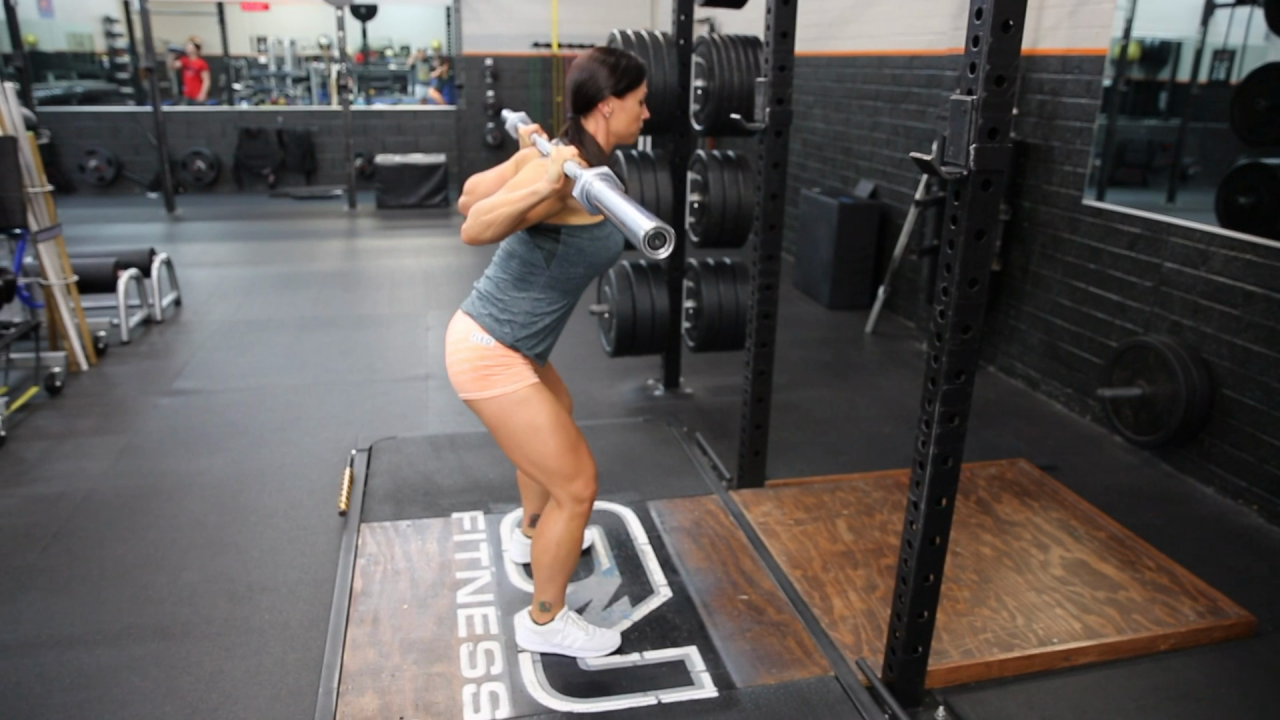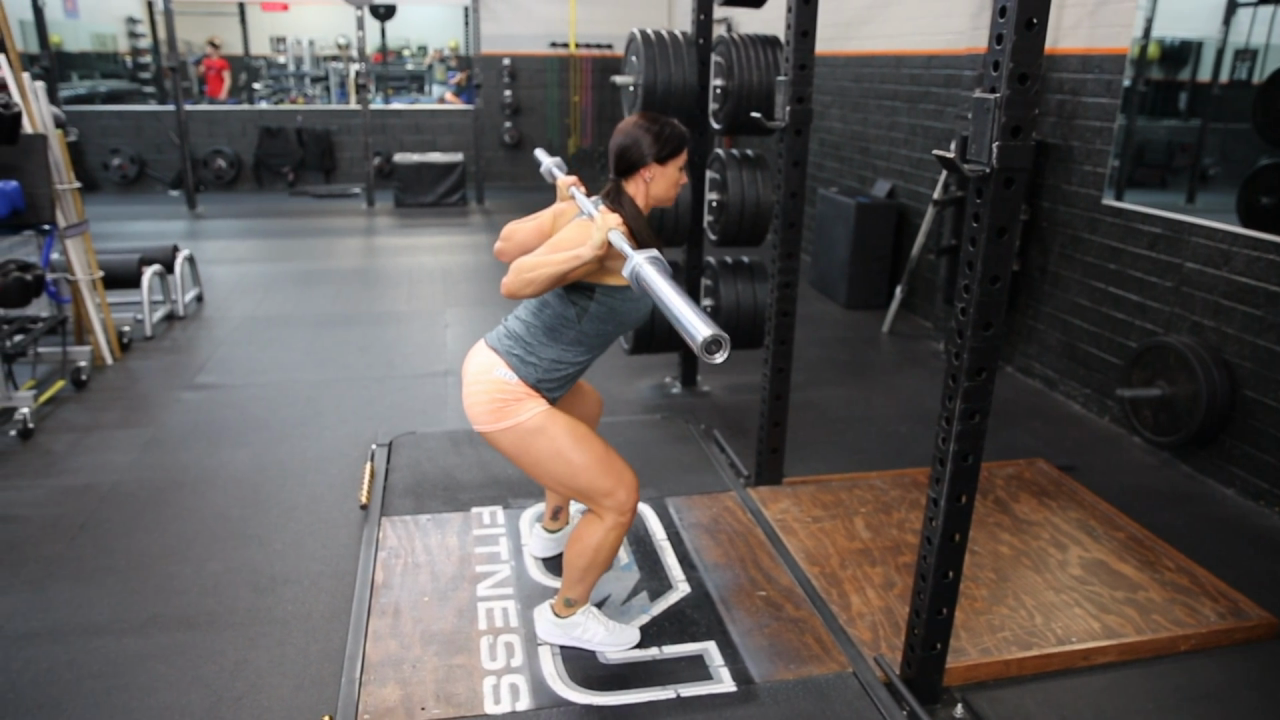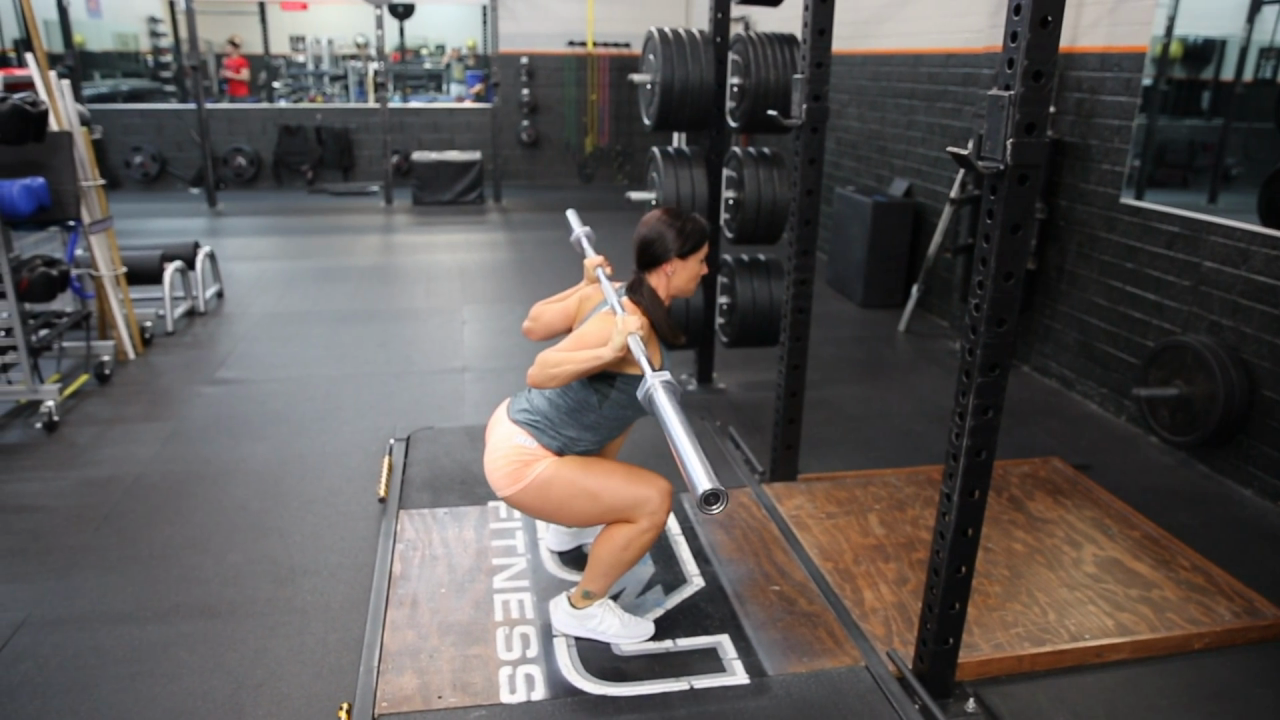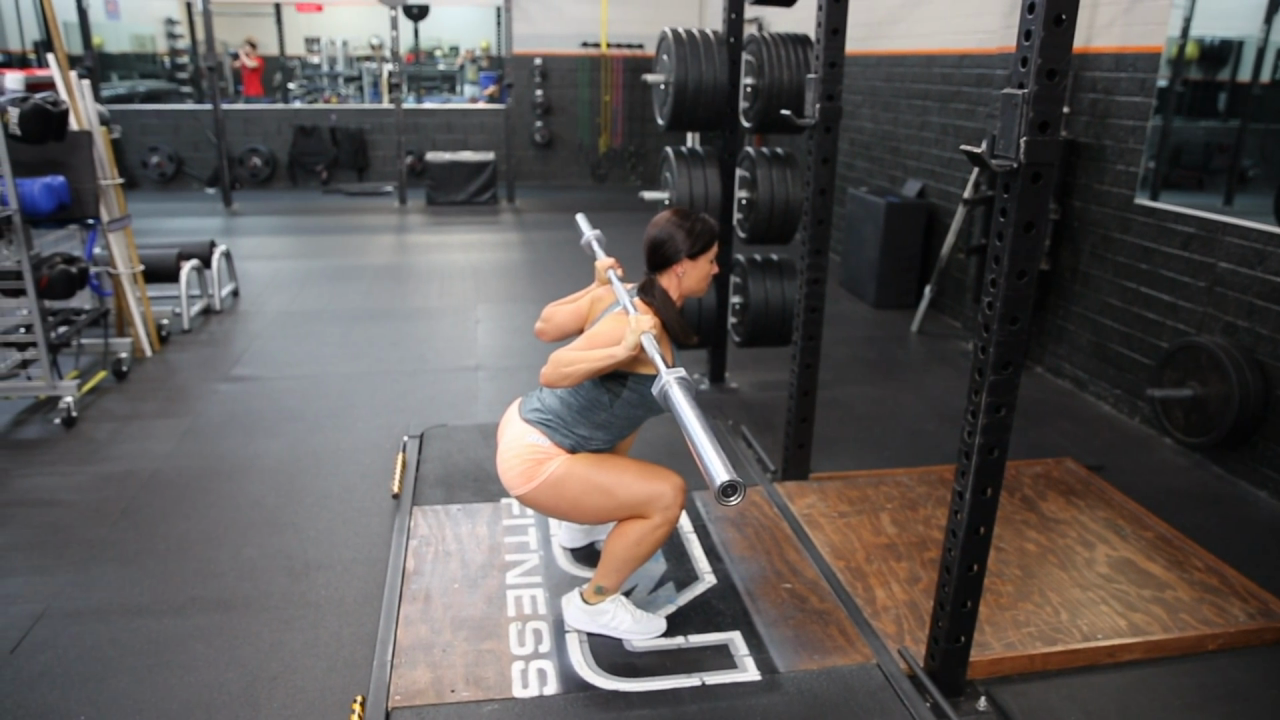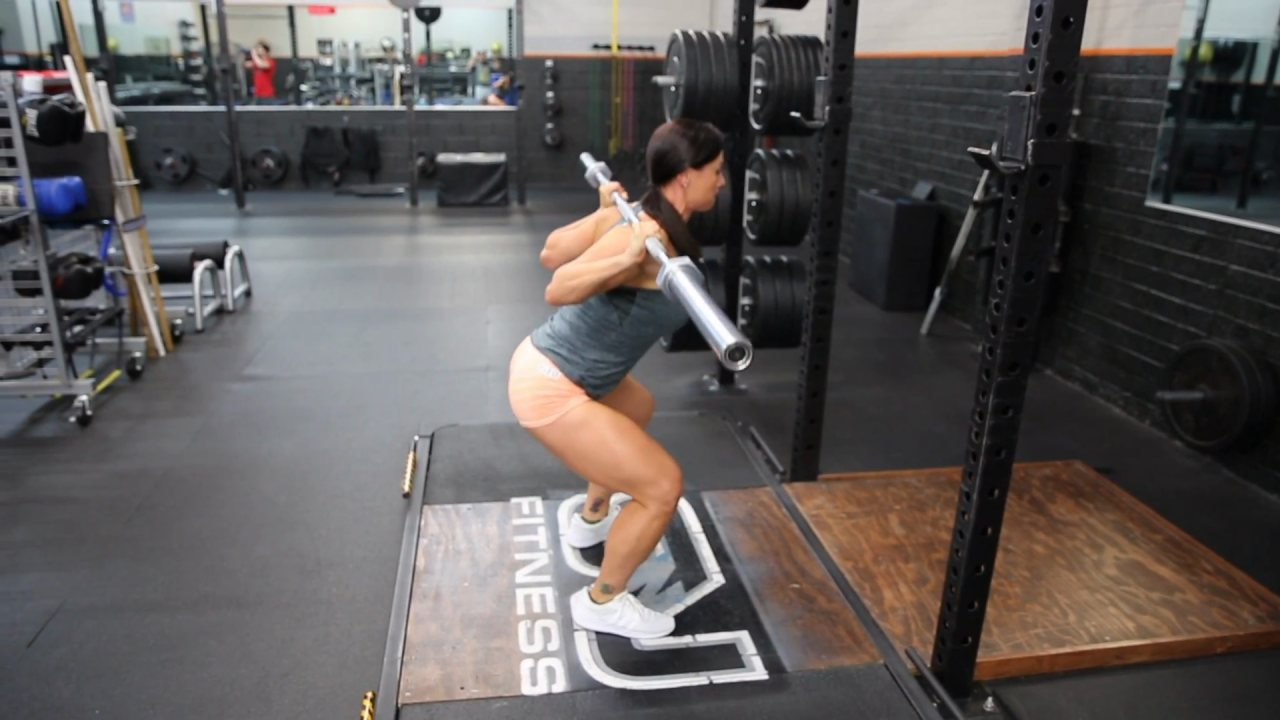
dt=1s
person 1, frame 1
left shoulder: (555, 157)
right shoulder: (569, 175)
left elbow: (468, 199)
right elbow: (475, 229)
left wrist: (527, 154)
right wrist: (541, 187)
left hip: (494, 338)
right hip: (492, 356)
left knee: (557, 416)
right knee: (576, 487)
left ankle: (531, 534)
right ankle: (545, 620)
person 1, frame 2
left shoulder: (587, 210)
right shoulder: (604, 230)
left elbow: (505, 246)
right elbow: (514, 282)
left wrist: (561, 204)
right wrist: (587, 252)
left hip: (500, 366)
right hip: (504, 392)
left knee: (587, 411)
right knee: (618, 496)
left ankle: (554, 527)
right ankle: (565, 616)
person 1, frame 3
left shoulder: (609, 295)
right shoulder: (627, 323)
left elbow: (533, 324)
right elbow: (539, 373)
left wrist: (586, 284)
right wrist: (609, 352)
left hip: (516, 428)
right hip: (522, 460)
left knee: (616, 415)
right knee: (653, 500)
left ankle: (570, 524)
right ankle: (581, 608)
person 1, frame 4
left shoulder: (620, 296)
right shoulder: (639, 324)
left elbow: (544, 326)
right elbow: (552, 373)
left wrist: (596, 286)
right wrist: (623, 352)
left hip: (528, 426)
right hip: (535, 459)
left knee: (625, 414)
right knee: (667, 495)
left ankle: (583, 521)
right ankle: (593, 603)
person 1, frame 5
left shoulder: (626, 215)
right shoulder: (647, 235)
left elbow: (550, 252)
right elbow: (557, 290)
left wrist: (603, 209)
right wrist: (628, 260)
left hip: (550, 364)
right hip: (550, 389)
left knee: (639, 408)
right knee: (662, 486)
left ankle: (594, 518)
right ankle: (601, 603)
